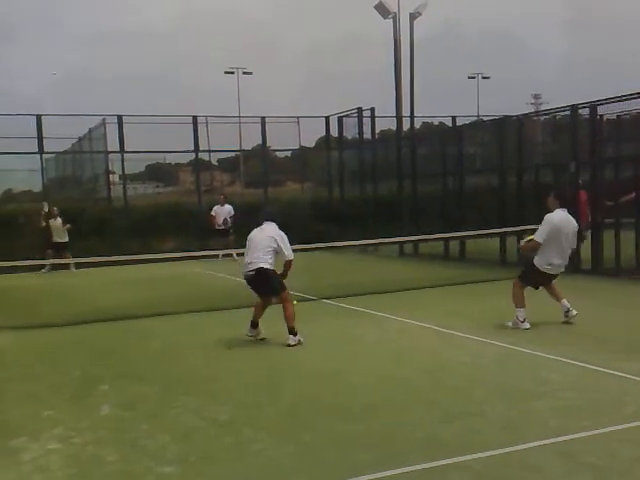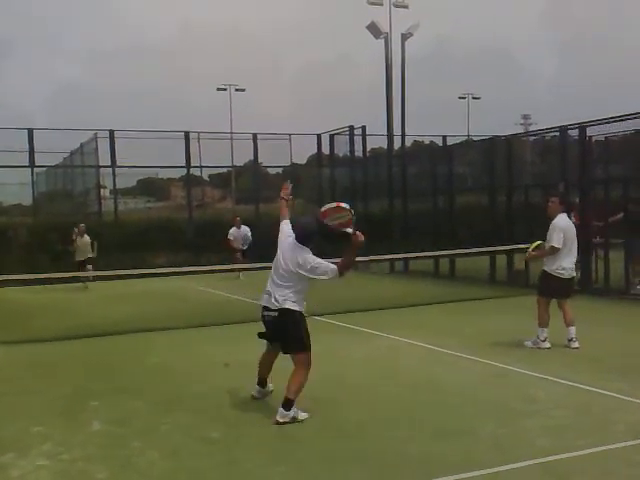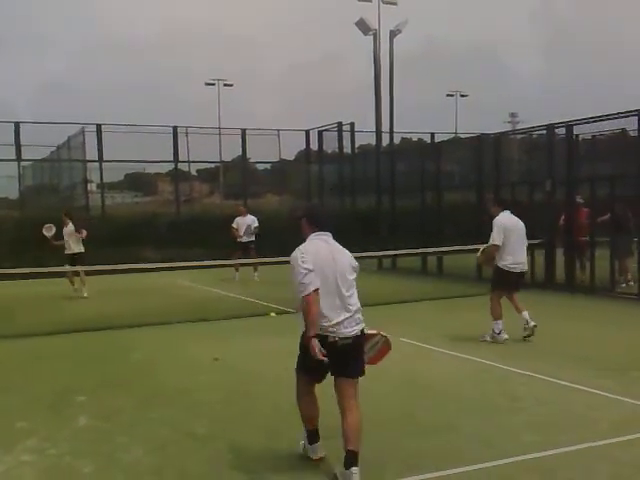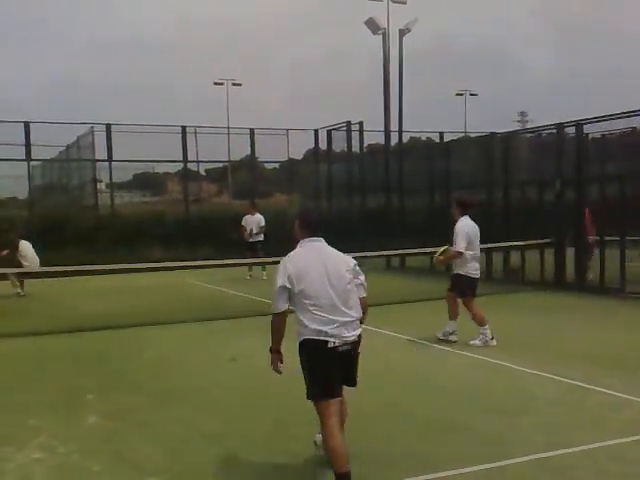
dt=1s
person 1, frame 1
left shoulder: (253, 233)
right shoulder: (278, 234)
right elbow: (289, 259)
right wrist: (283, 274)
left hip: (249, 272)
right hip: (263, 270)
left knee: (266, 299)
right knee: (287, 300)
left ankle: (254, 329)
right ankle: (293, 336)
person 1, frame 2
left shoulder: (286, 239)
right shoulder: (307, 261)
left elbow: (284, 217)
right elbow: (338, 271)
left wrist: (283, 197)
right wrist: (353, 248)
left hip: (269, 310)
right hip: (288, 313)
left knee: (272, 350)
right knee: (303, 364)
left ankle: (261, 387)
right ankle: (286, 411)
person 1, frame 3
left shoulder: (303, 253)
right shoulder: (345, 253)
left elbow: (310, 298)
left wrist: (311, 336)
left hip: (321, 335)
right hip: (353, 332)
left knee: (305, 386)
right knee: (349, 400)
left ankle: (313, 444)
person 1, frame 4
left shoulder: (290, 263)
right shoulder: (345, 259)
left elbow: (280, 313)
right elbow: (363, 304)
left wrist: (275, 350)
left hip: (317, 343)
right hip: (349, 339)
left knee: (329, 415)
right knee: (336, 396)
right ankle: (331, 445)
person 2, frame 1
left shoulder: (550, 218)
right shoulder: (572, 222)
left elbow: (537, 242)
right elbow: (572, 247)
left wrist: (524, 247)
left hip: (542, 264)
right hip: (558, 265)
left knee: (518, 285)
right knee: (548, 284)
left ankle: (521, 320)
right ankle: (568, 311)
person 2, frame 2
left shoulder: (557, 223)
right shoulder: (568, 223)
left elbow: (554, 248)
left wrist: (536, 255)
right wrist: (542, 252)
left hip: (554, 271)
right hip: (567, 271)
left knee: (542, 303)
right knee: (564, 303)
left ankle: (542, 339)
right ankle: (572, 338)
person 2, frame 3
left shoulder: (499, 220)
right shoulder: (518, 221)
left elbow: (495, 245)
left wrist: (483, 257)
left hip: (506, 266)
right hip: (521, 266)
left knee: (495, 297)
right knee: (511, 295)
left ankle: (498, 332)
right ankle: (528, 322)
person 2, frame 4
left shoulder: (461, 226)
right shoulder: (471, 224)
left elbow: (458, 252)
left wrist: (444, 260)
right wrist: (450, 252)
left hip: (466, 272)
right hip: (462, 270)
left knee: (469, 304)
right knee: (450, 296)
left ankle: (488, 336)
right ankle: (450, 331)
